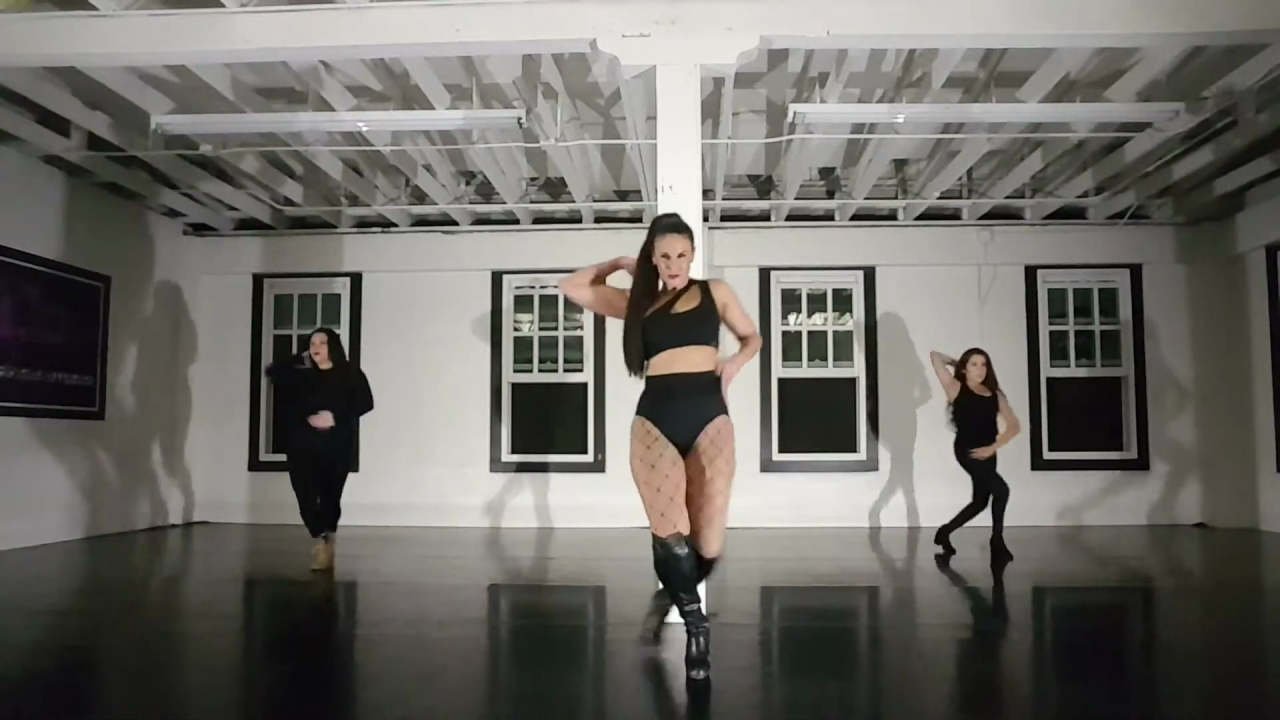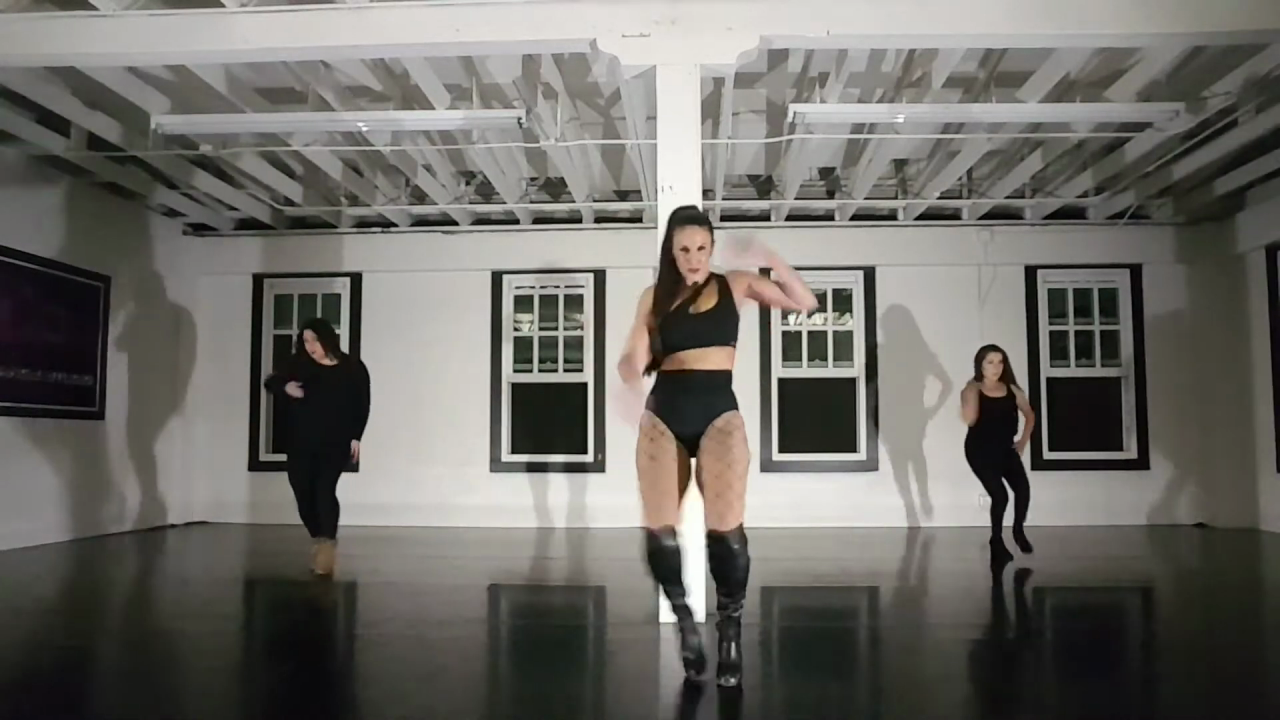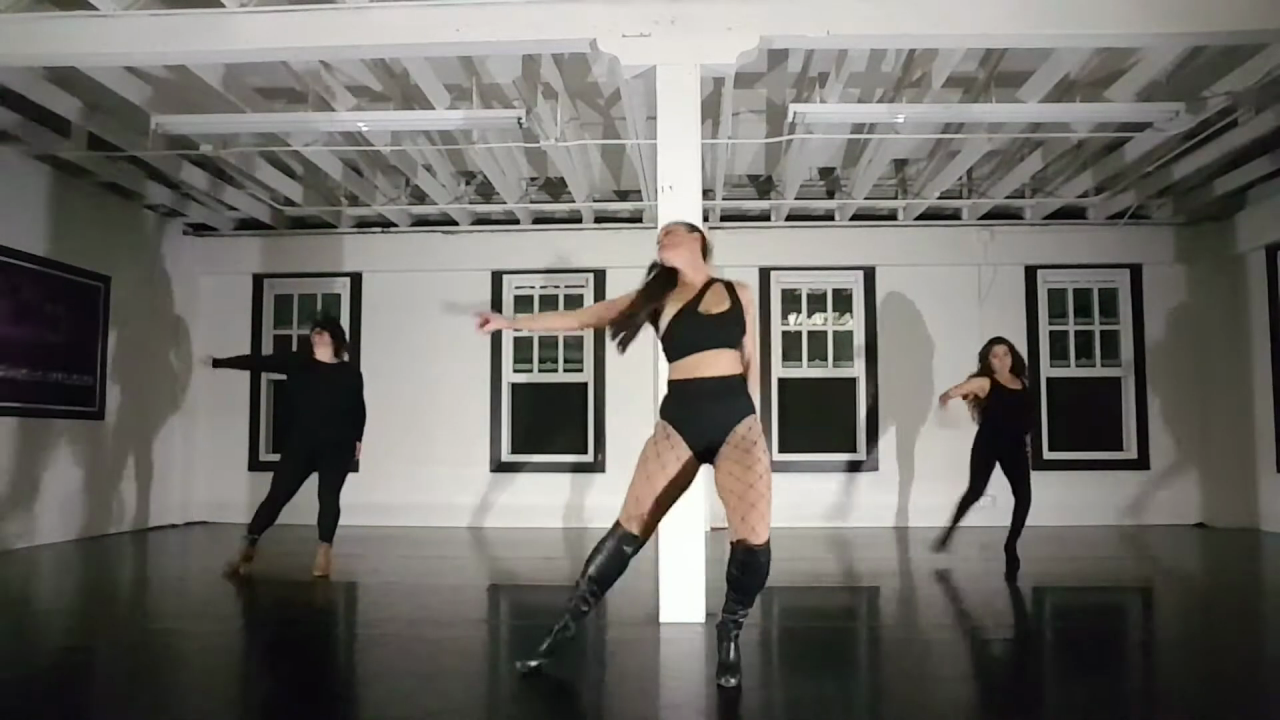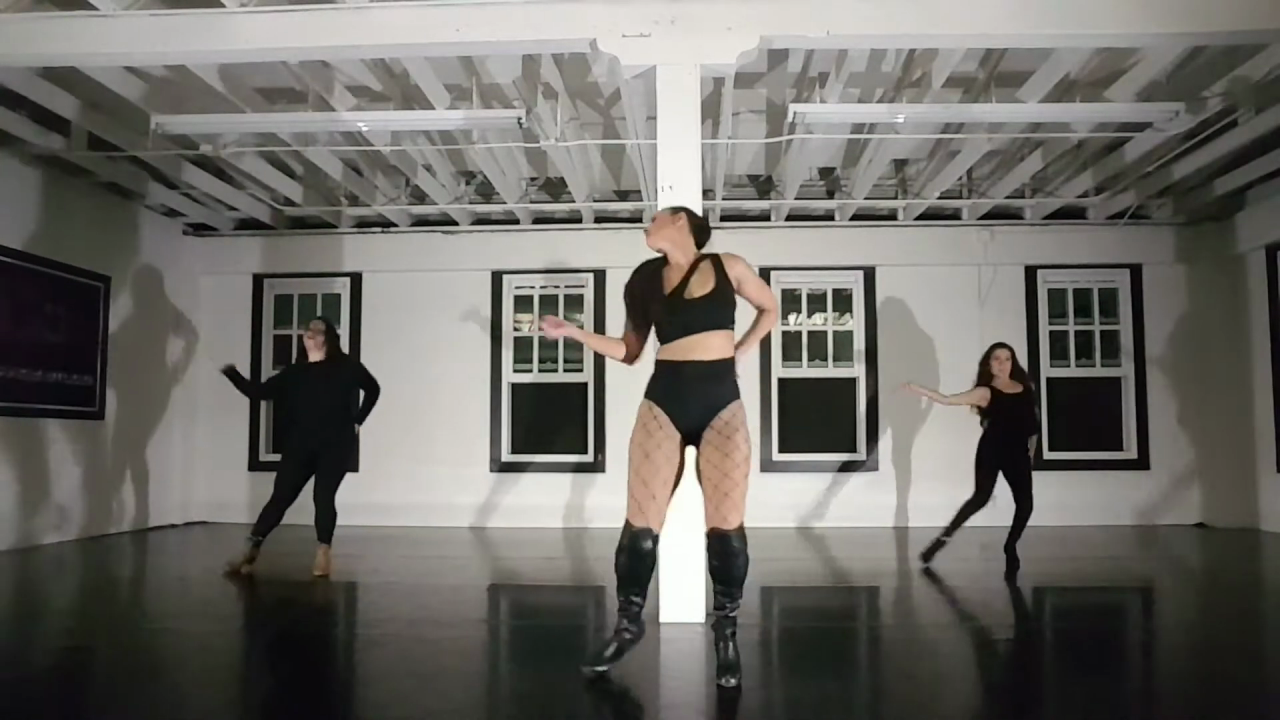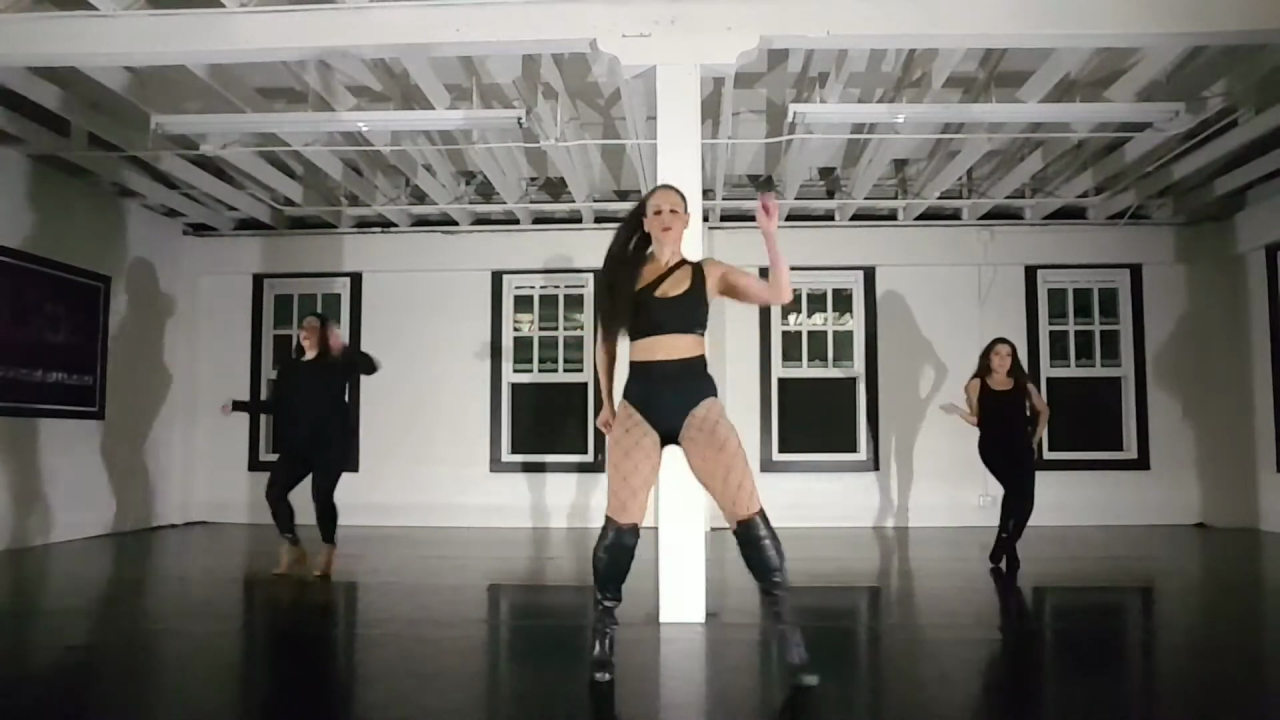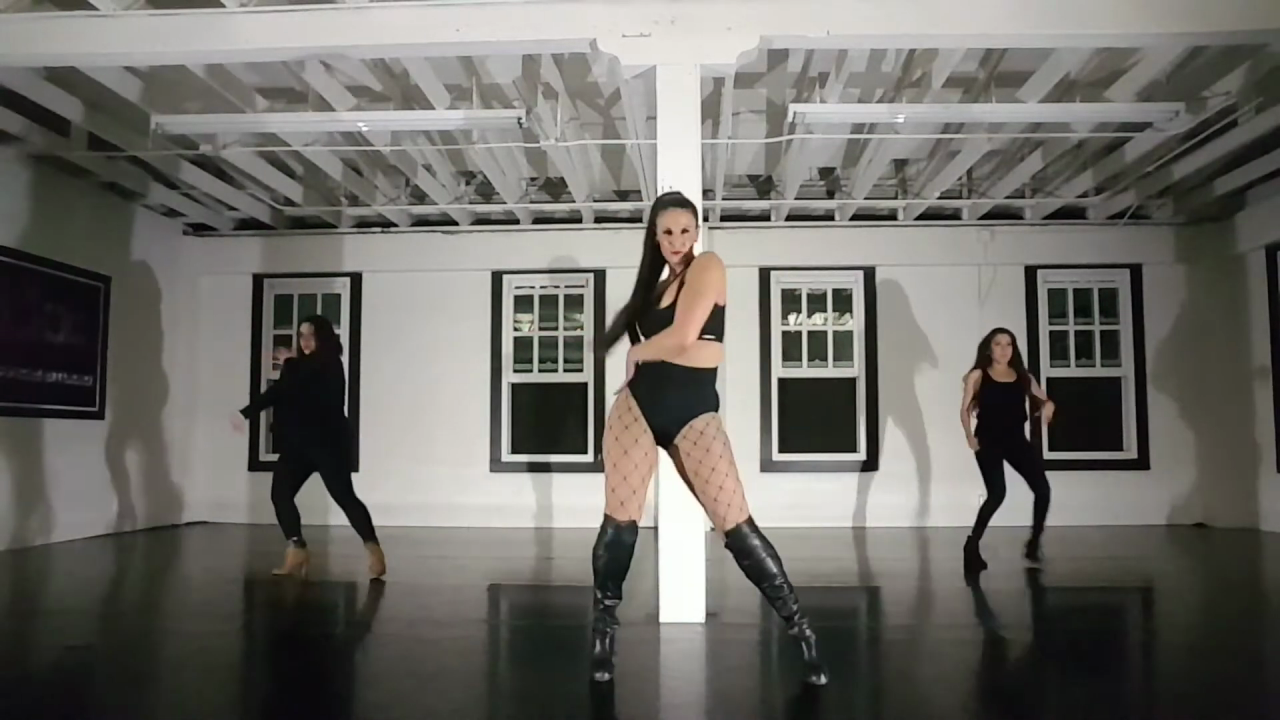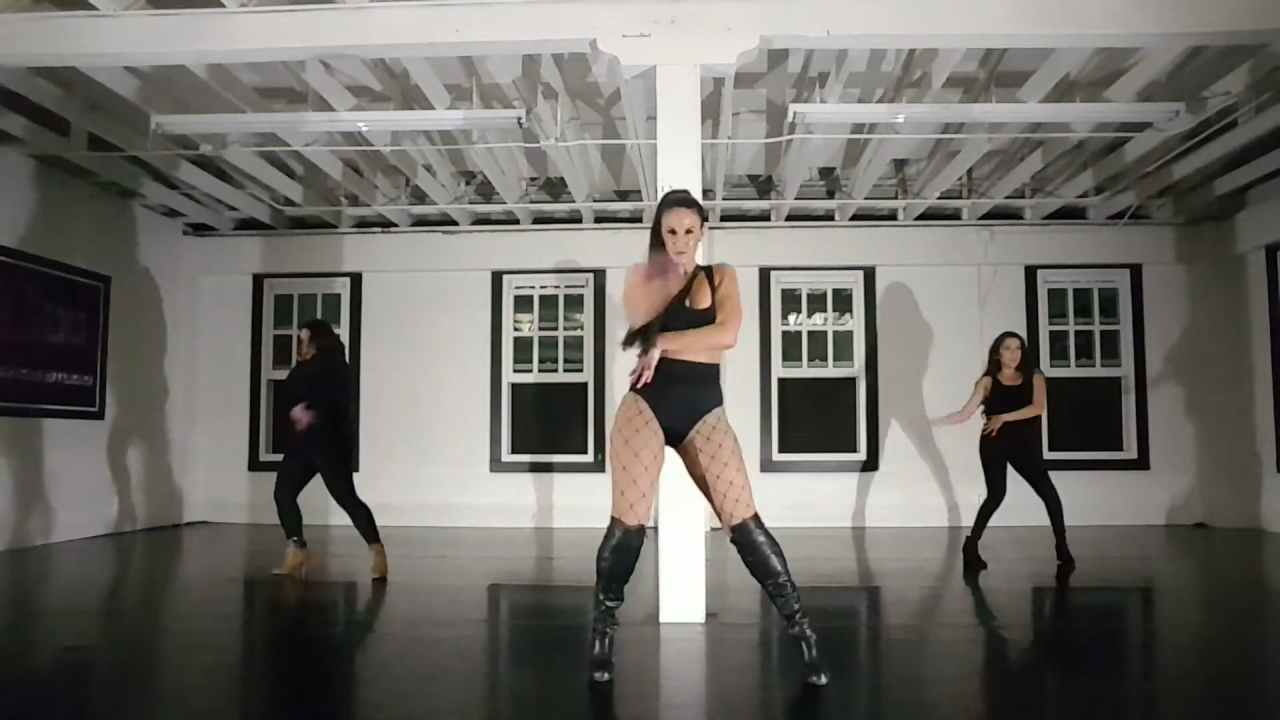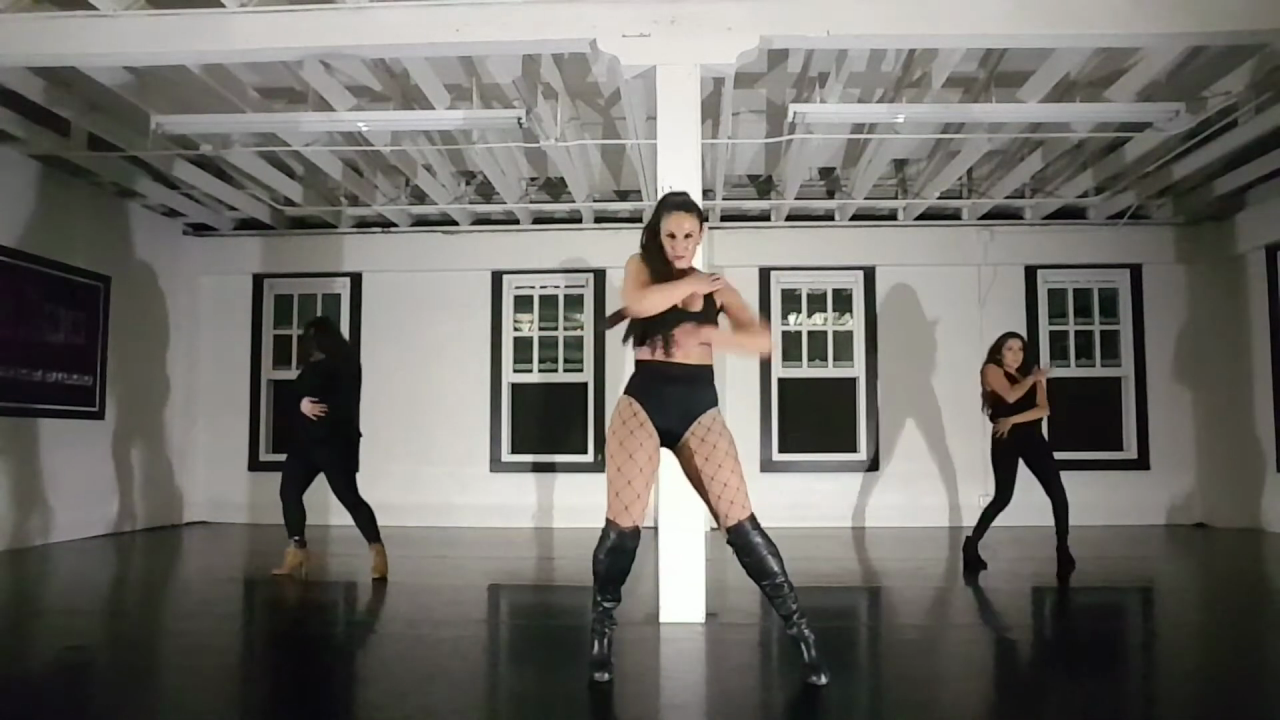
dt=0.3s
person 1, frame 1
left shoulder: (714, 291)
right shoulder: (635, 301)
left elbow: (752, 336)
right elbow: (572, 287)
left wrist: (735, 361)
right wrist: (620, 264)
left hip: (709, 418)
right hip: (654, 421)
left knee: (707, 545)
right knee: (670, 535)
left ankle: (667, 598)
right ankle: (696, 625)
person 1, frame 2
left shoulder: (735, 286)
right shoulder: (656, 297)
left elbow: (803, 302)
right elbow: (635, 357)
left wrist: (771, 264)
right wrist: (631, 375)
left hip: (719, 412)
right hip: (665, 413)
left knee: (725, 529)
right knee: (659, 530)
left ankle: (729, 628)
right ankle: (685, 622)
person 1, frame 3
left shoulder: (737, 293)
right shoulder: (656, 295)
right elbow: (582, 319)
left wrist: (750, 418)
right wrist: (513, 322)
left hip: (733, 419)
right hip: (679, 423)
left knee: (754, 539)
right knee: (629, 532)
left ankle: (730, 632)
right ankle: (567, 626)
person 1, frame 4
left shoulder: (727, 266)
right shoulder: (646, 279)
left elbow: (770, 308)
right elbow: (629, 351)
left wrist: (740, 350)
right wrist: (575, 332)
left hip: (721, 404)
right hip: (663, 402)
left knee: (726, 525)
right knee: (641, 525)
left ankle: (724, 630)
right ankle: (630, 623)
person 1, frame 5
left shoulder: (706, 272)
right shoulder: (624, 271)
left elbow: (780, 294)
right elbow: (606, 334)
left wrist: (769, 233)
right wrist: (606, 400)
left hip: (697, 400)
right hip: (639, 402)
left knee: (747, 512)
right knee: (621, 521)
left ankle: (786, 629)
right ankle: (604, 628)
person 1, frame 6
left shoulder: (708, 270)
right shoulder: (657, 284)
left elbow: (684, 336)
left wrist: (644, 348)
left hip: (696, 410)
right hip: (637, 402)
left knee: (737, 524)
right knee: (621, 519)
left ankle: (801, 628)
right ankle: (603, 630)
person 1, frame 7
left shoulder: (723, 276)
right shoulder: (648, 274)
left elbow: (727, 335)
right elbow: (635, 314)
left wrist: (663, 342)
right wrist: (666, 274)
left hip: (704, 409)
right hip: (648, 402)
left knee: (745, 522)
right knee: (629, 521)
left ankle: (802, 629)
right ankle: (604, 629)
person 1, frame 8
left shoulder: (715, 286)
right shoulder: (639, 267)
left elbow: (763, 341)
right elbow: (636, 302)
left wrist: (708, 334)
right wrist: (689, 291)
left hip: (700, 407)
right hip: (643, 402)
left knee: (741, 523)
right knee: (624, 523)
left ankle: (802, 631)
right ankle: (601, 631)
person 2, frame 1
left shoulder: (349, 373)
right shoulder: (301, 374)
left elbow: (366, 403)
right elbow: (273, 372)
left wrist: (335, 416)
right wrist: (300, 358)
left hip: (336, 448)
right hip: (301, 447)
left knee: (329, 499)
right knee: (306, 497)
left ankle: (327, 537)
right ankle: (322, 543)
person 2, frame 2
left shoulder: (354, 369)
right shoulder: (300, 365)
left elbow: (362, 406)
right elbow: (271, 383)
left wrist: (356, 437)
right wrist: (285, 387)
left hip: (335, 443)
right hip: (301, 442)
left knee: (323, 492)
right knee: (304, 496)
left ankle: (328, 549)
right ankle: (319, 541)
person 2, frame 3
left shoulder: (350, 373)
right shoulder: (298, 363)
left elbow: (358, 408)
right elbow: (258, 362)
left wrist: (357, 438)
right wrist: (219, 362)
left hip: (337, 446)
right hip: (301, 443)
left knee: (328, 497)
right knee: (277, 494)
left ankle: (324, 552)
right ankle: (248, 547)
person 2, frame 4
left shoulder: (344, 365)
right shoulder: (294, 372)
left elbow: (372, 389)
right elbow: (259, 392)
left wrist: (357, 420)
right wrist: (232, 373)
left hip: (335, 445)
right hip: (299, 445)
left knee: (323, 498)
right knee: (280, 497)
left ankle: (323, 554)
right ankle: (251, 550)
person 2, frame 5
left shoulder: (335, 362)
right shoulder: (289, 369)
left elbow: (368, 366)
right elbow: (272, 405)
left wrist: (342, 349)
right wrist: (238, 405)
left hip: (331, 442)
right hip: (296, 443)
left knee: (322, 495)
right knee: (275, 491)
left ankle: (327, 551)
right ankle: (292, 548)
person 2, frame 6
left shoulder: (328, 363)
right shoulder: (300, 366)
right elbow: (279, 393)
left hip: (328, 441)
right hip: (297, 442)
left knee: (344, 495)
right knee: (280, 493)
left ankle: (374, 551)
right ankle: (297, 552)
person 2, frame 7
left shoulder: (332, 365)
right shoulder: (308, 368)
right elbow: (291, 396)
right wrist: (295, 409)
left hip: (331, 443)
right hip: (303, 443)
left knee: (347, 498)
right knee: (283, 494)
left ankle: (377, 552)
right ankle: (297, 553)
person 2, frame 8
left shoulder: (343, 363)
right shoulder: (316, 367)
right elbow: (302, 390)
right wrist: (301, 402)
left hip: (336, 440)
right hip: (307, 440)
left knee: (348, 496)
right knee: (289, 491)
left ankle: (378, 552)
right ankle: (297, 553)
person 3, frame 1
left shoulder: (995, 395)
right shoulder: (956, 388)
left elbow: (1014, 426)
right elbow: (934, 356)
left wrist: (993, 447)
right wrist: (955, 363)
left hip: (985, 451)
right hip: (966, 449)
left knee: (981, 500)
right knee: (1001, 489)
left ankle: (945, 532)
right ankle: (997, 541)
person 3, frame 2
left shoulder: (1012, 389)
right shoulder: (972, 391)
left elbow: (1029, 414)
right elbow: (968, 418)
left wrist: (1024, 439)
right wrist: (972, 393)
left hip: (1006, 448)
right hip: (980, 450)
left knee: (1023, 489)
right knee: (999, 495)
left ankle: (1018, 531)
right ankle: (997, 542)
person 3, frame 3
left shoulder: (1022, 383)
right shoulder: (984, 382)
right elbow: (951, 393)
left wrist: (1025, 439)
right wrist: (946, 397)
left hip: (1015, 446)
right hip: (987, 443)
left knee: (1024, 497)
right knee: (975, 491)
left ankle: (1011, 548)
right ankle: (949, 530)
person 3, frame 4
left shoulder: (1025, 387)
right shoulder: (985, 391)
left elbow: (1033, 420)
right elbow: (952, 400)
left wrist: (1032, 445)
right wrist: (921, 390)
left hip: (1018, 451)
right hip: (992, 448)
left knee: (1025, 502)
right knee: (982, 496)
left ankle: (1010, 548)
right ankle: (942, 539)
person 3, frame 5
left shoulder: (1023, 385)
right shoulder: (977, 384)
left elbow: (1043, 410)
right elbow: (976, 419)
left wrist: (1036, 437)
right wrist: (957, 411)
left hip: (1021, 447)
right hip: (992, 446)
left knee: (1026, 499)
right knee: (1013, 489)
left ankle: (1009, 544)
right ankle: (1003, 536)
person 3, frame 6
left shoulder: (1024, 377)
right shoulder: (978, 376)
left elbow: (1044, 400)
right elbow: (965, 408)
left wrist: (1047, 407)
right wrist: (969, 434)
left hip: (1016, 439)
right hip: (987, 441)
left knee: (1042, 488)
right knee: (997, 494)
left ankle: (1034, 542)
right ankle: (972, 546)
person 3, frame 7
left shoulder: (1034, 377)
right shoulder: (987, 381)
left elbow: (1038, 407)
right elbow: (967, 412)
left wrist: (1003, 418)
right wrist: (940, 421)
left hip: (1023, 443)
right hip: (993, 443)
left knee: (1049, 493)
right knee: (996, 494)
left ankle: (1062, 547)
right ankle: (971, 546)
person 3, frame 8
left shoulder: (1032, 377)
right shoulder: (991, 371)
left elbow: (1044, 409)
right elbow: (1011, 396)
left wrist: (1014, 419)
right wrist: (1031, 379)
left hip: (1033, 440)
right hip: (1005, 441)
left knee: (1057, 493)
right knee: (1002, 497)
left ankle: (1063, 549)
right ankle: (971, 545)
